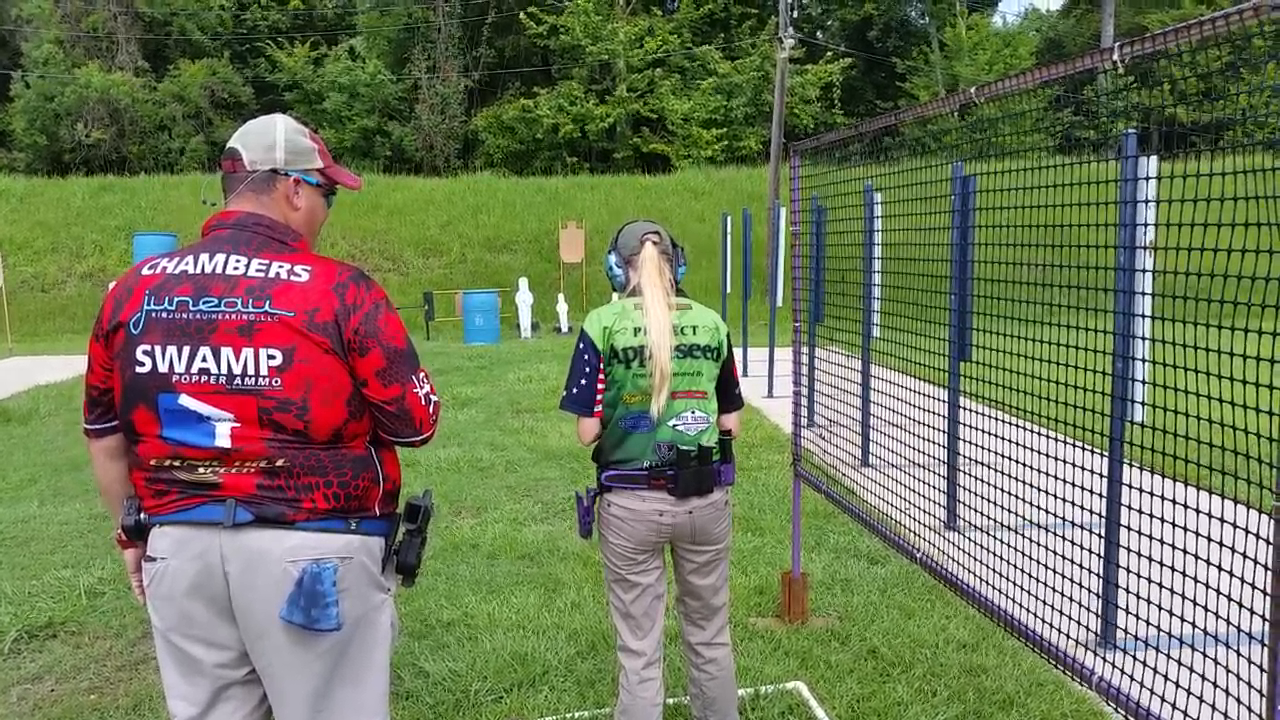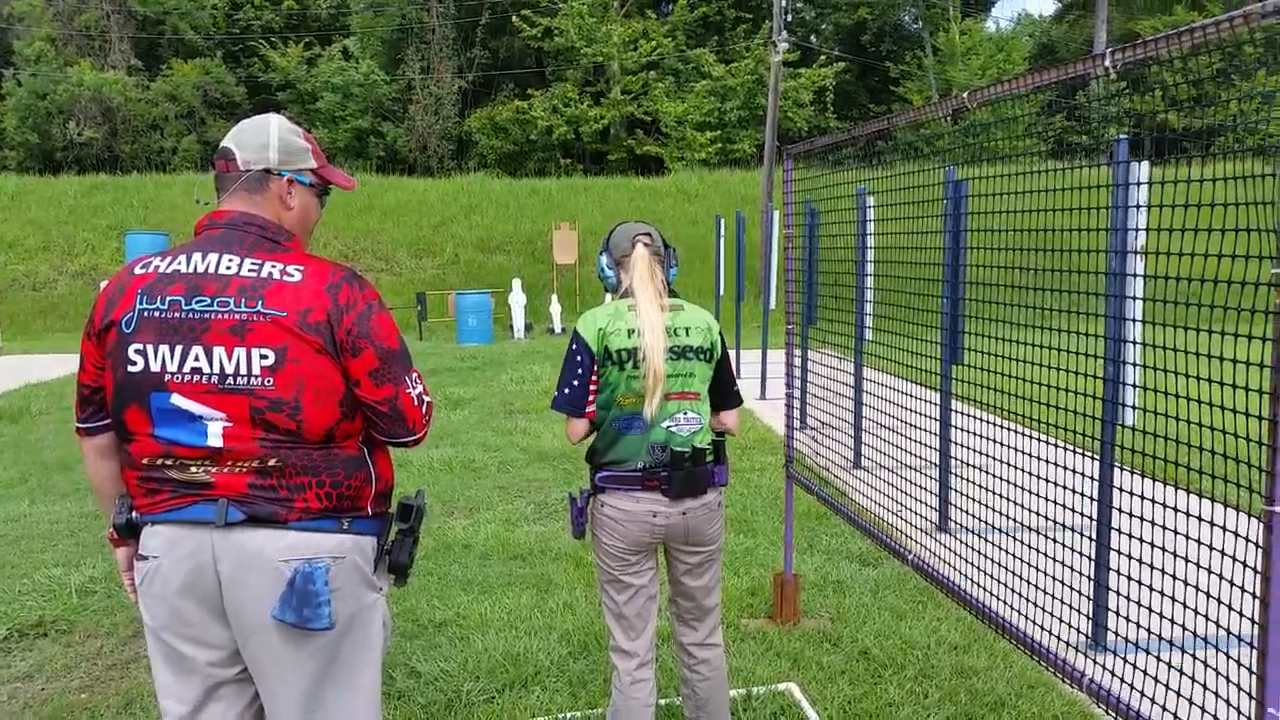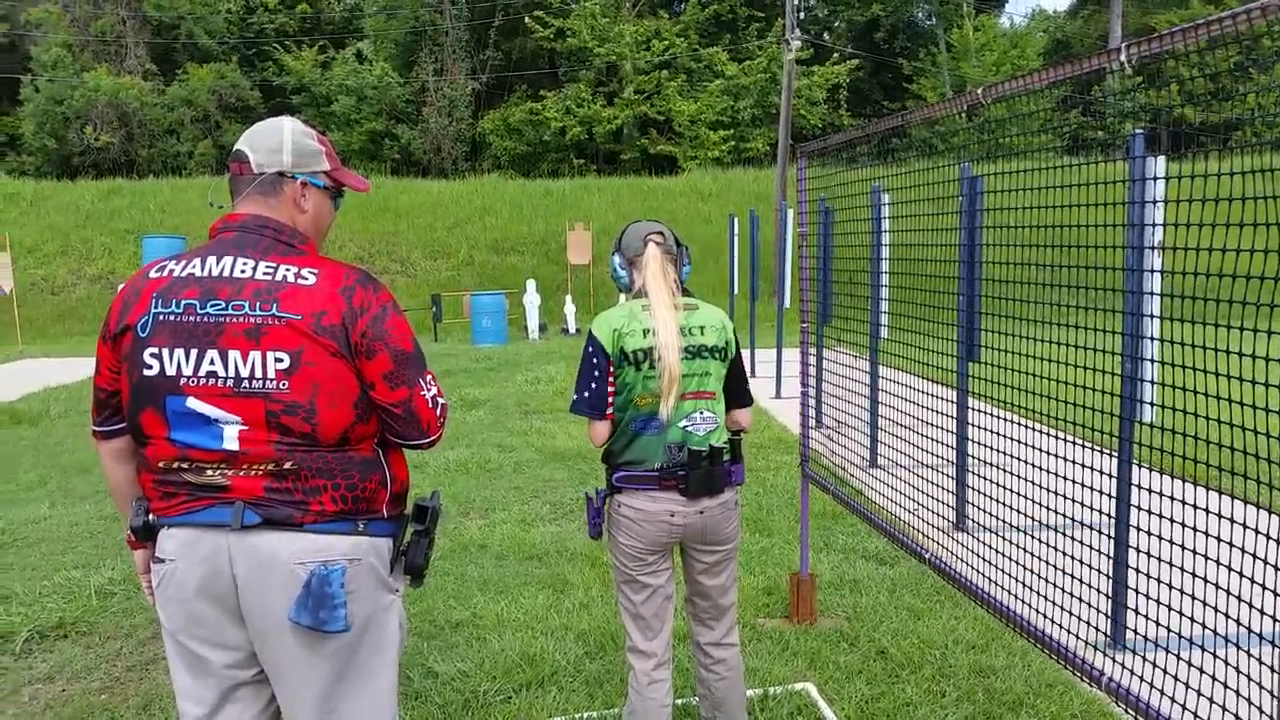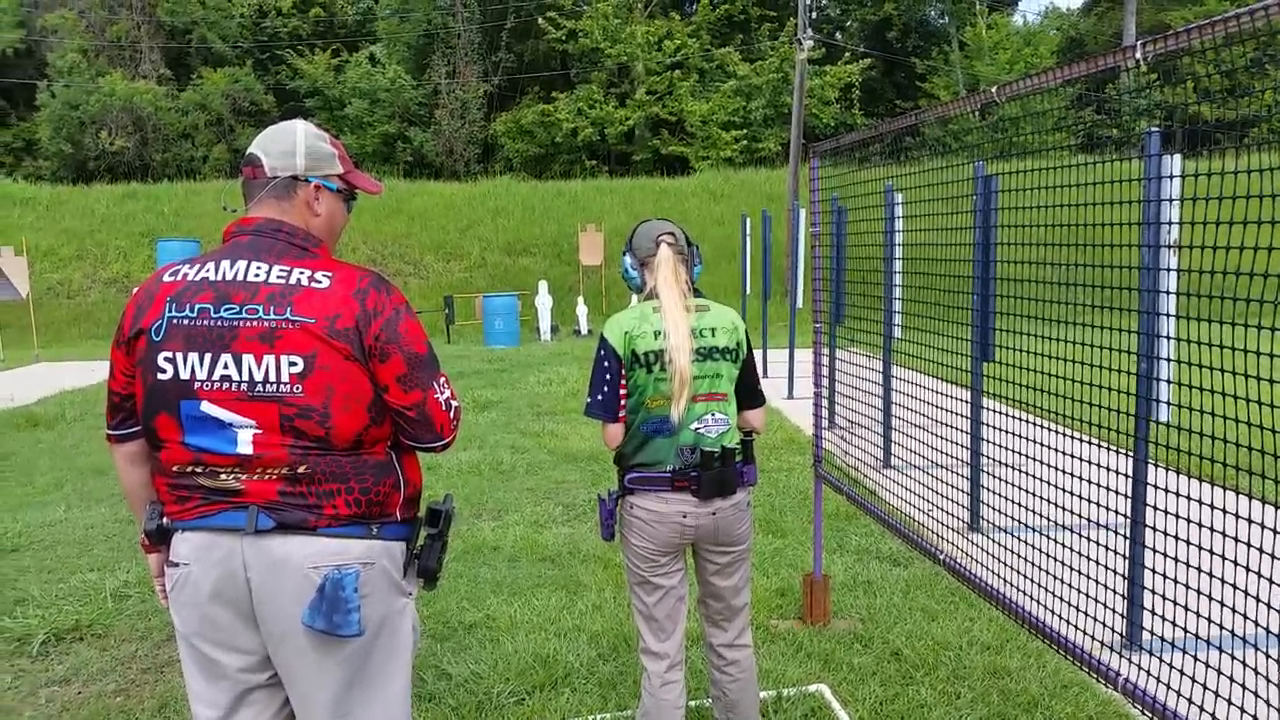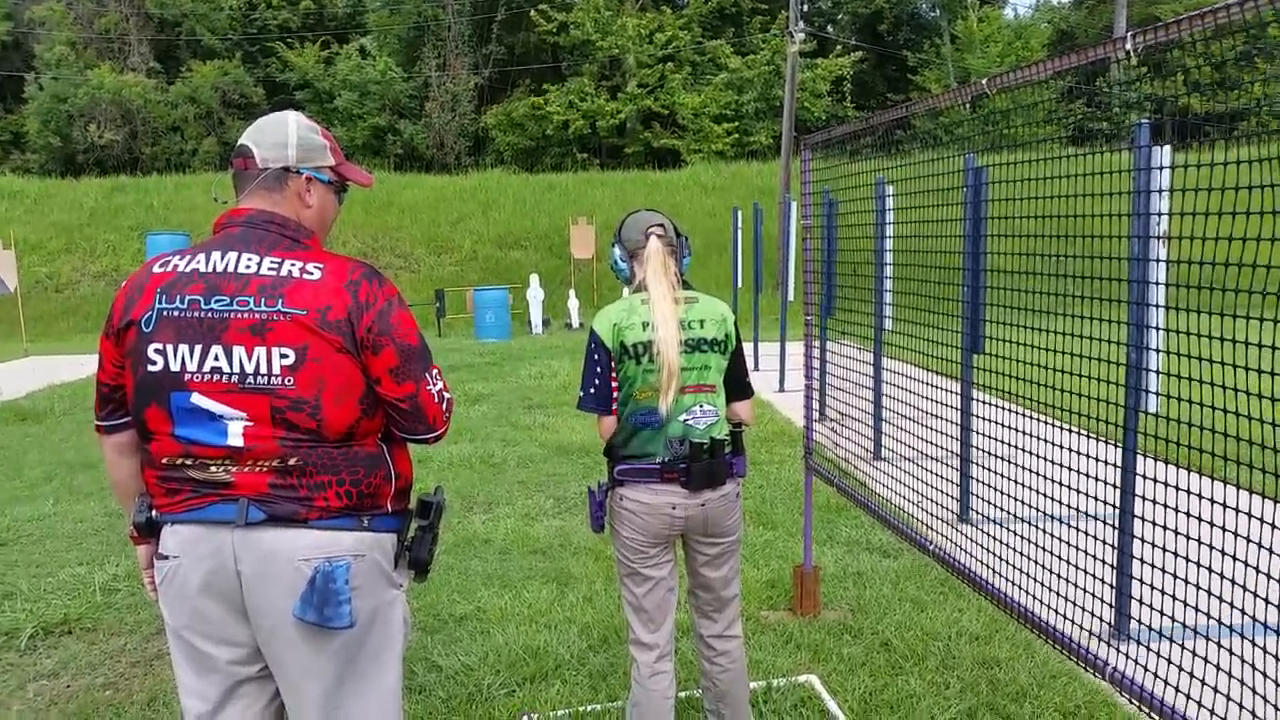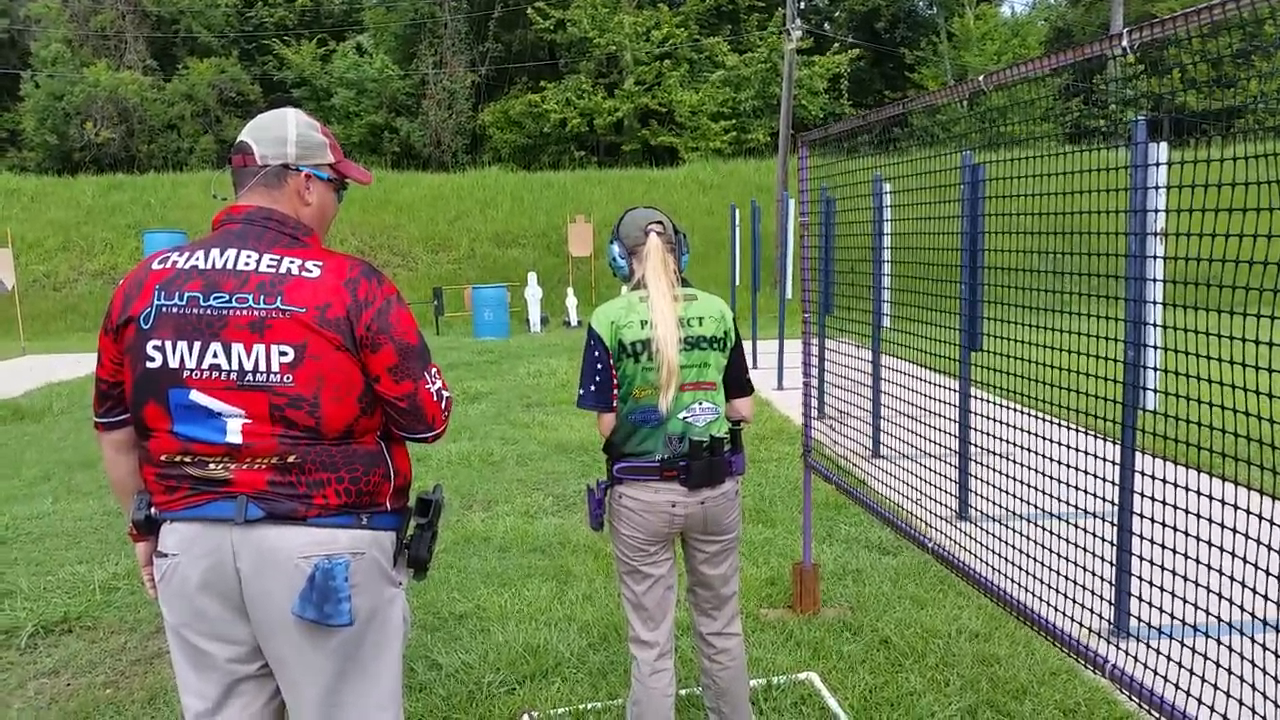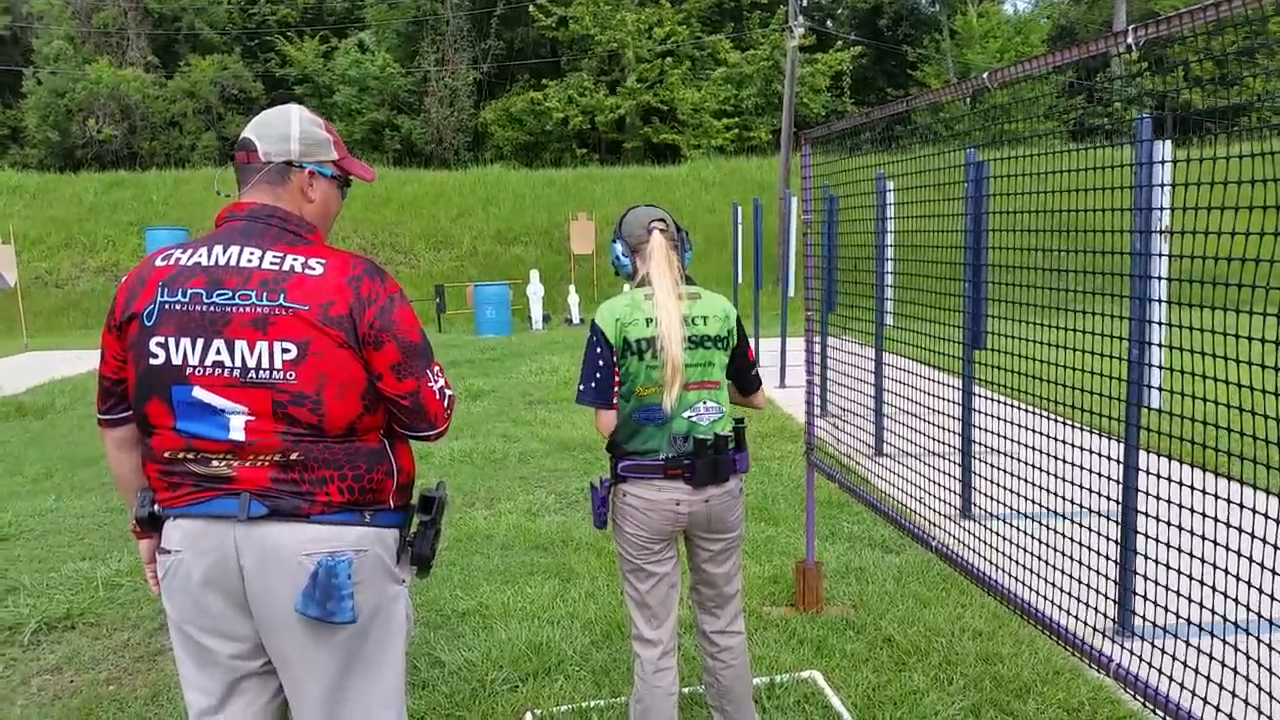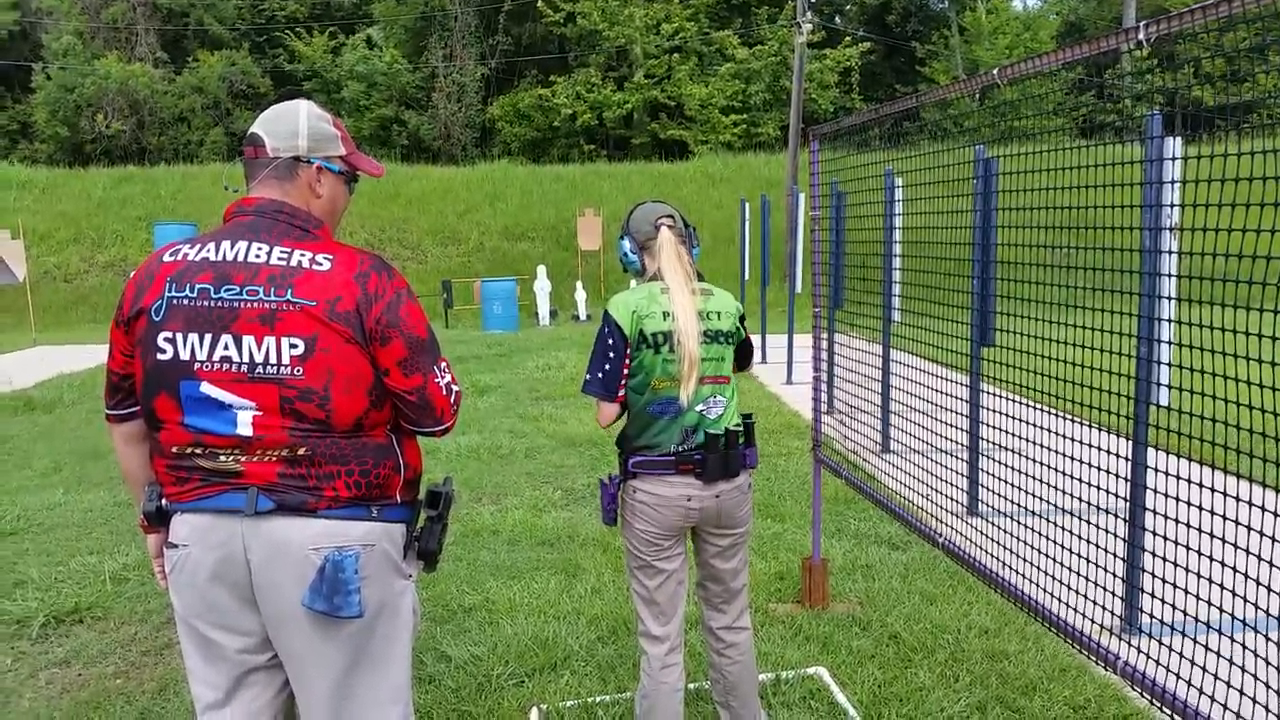
dt=0.4s
person 1, frame 1
left shoulder: (133, 290)
right shoulder: (340, 290)
left elbow: (106, 436)
right elbow: (415, 424)
left wrist: (133, 534)
left hip: (180, 547)
right hip: (311, 552)
person 1, frame 2
left shoulder: (126, 288)
right shoulder: (333, 289)
left elbow: (97, 435)
right elbow: (409, 424)
left wrist: (125, 531)
left hip: (172, 546)
right hip: (304, 552)
person 1, frame 3
left shoulder: (141, 292)
right shoulder: (346, 292)
left elbow: (114, 438)
right elbow: (423, 426)
left wrist: (144, 534)
left hip: (190, 549)
right hip: (320, 553)
person 1, frame 4
left shoulder: (155, 296)
right shoulder: (361, 295)
left elbow: (128, 442)
right elbow: (436, 430)
left wrist: (158, 537)
left hip: (202, 553)
right hip: (332, 557)
person 1, frame 5
left shoulder: (144, 287)
right shoulder: (352, 287)
left elbow: (117, 433)
right elbow: (429, 421)
left wrist: (146, 530)
left hip: (192, 545)
right hip: (324, 550)
person 1, frame 6
left shoulder: (143, 285)
right shoulder: (352, 285)
left elbow: (116, 431)
right elbow: (427, 419)
left wrist: (145, 528)
left hip: (191, 543)
right hip: (323, 548)
person 1, frame 7
left shoulder: (146, 282)
right shoulder: (354, 283)
left elbow: (120, 428)
right elbow: (430, 418)
left wrist: (149, 526)
left hip: (195, 540)
right hip: (327, 545)
person 1, frame 8
left shoulder: (154, 276)
right shoulder: (362, 278)
left elbow: (127, 422)
right elbow: (437, 414)
left wrist: (156, 519)
left hip: (202, 534)
right hip: (334, 540)
person 2, frame 1
left shoulder: (604, 323)
right shoulder: (711, 322)
left elbow: (588, 431)
right elbow: (730, 424)
left hip: (631, 502)
right hip: (705, 496)
left knee: (639, 649)
right knee: (710, 636)
person 2, frame 2
left shoulder: (596, 325)
right shoulder: (704, 323)
left elbow: (576, 430)
right elbow: (728, 422)
left hip: (625, 503)
right hip: (698, 498)
left knee: (632, 650)
right knee: (702, 636)
person 2, frame 3
left shoulder: (611, 326)
right shoulder: (718, 321)
left elbow: (599, 433)
right elbow: (741, 419)
left hip: (641, 503)
right hip: (714, 496)
left knee: (649, 650)
right knee: (719, 635)
person 2, frame 4
left shoulder: (623, 329)
right shoulder: (730, 323)
left elbow: (613, 436)
right elbow: (754, 421)
left hip: (653, 505)
right hip: (726, 498)
left knee: (661, 651)
right knee: (731, 636)
person 2, frame 5
left shoulder: (612, 321)
right shoulder: (719, 314)
left elbow: (607, 427)
right elbow: (743, 413)
left hip: (644, 496)
right hip: (716, 488)
left knee: (651, 642)
right knee: (722, 627)
person 2, frame 6
left shoulder: (610, 319)
right shoulder: (717, 311)
left elbow: (607, 424)
right elbow: (743, 411)
left hip: (642, 494)
right hip: (716, 486)
left knee: (651, 639)
right knee: (721, 624)
person 2, frame 7
left shoulder: (614, 315)
right shoulder: (721, 309)
left elbow: (606, 424)
right elbow: (754, 397)
left hip: (646, 492)
right hip: (719, 486)
left knee: (654, 639)
right knee: (724, 623)
person 2, frame 8
left shoulder: (628, 308)
right shoulder: (727, 304)
left elbow: (607, 413)
left wrist: (643, 386)
left hip: (656, 488)
right hip: (727, 481)
left knee: (661, 634)
right knee: (730, 620)
